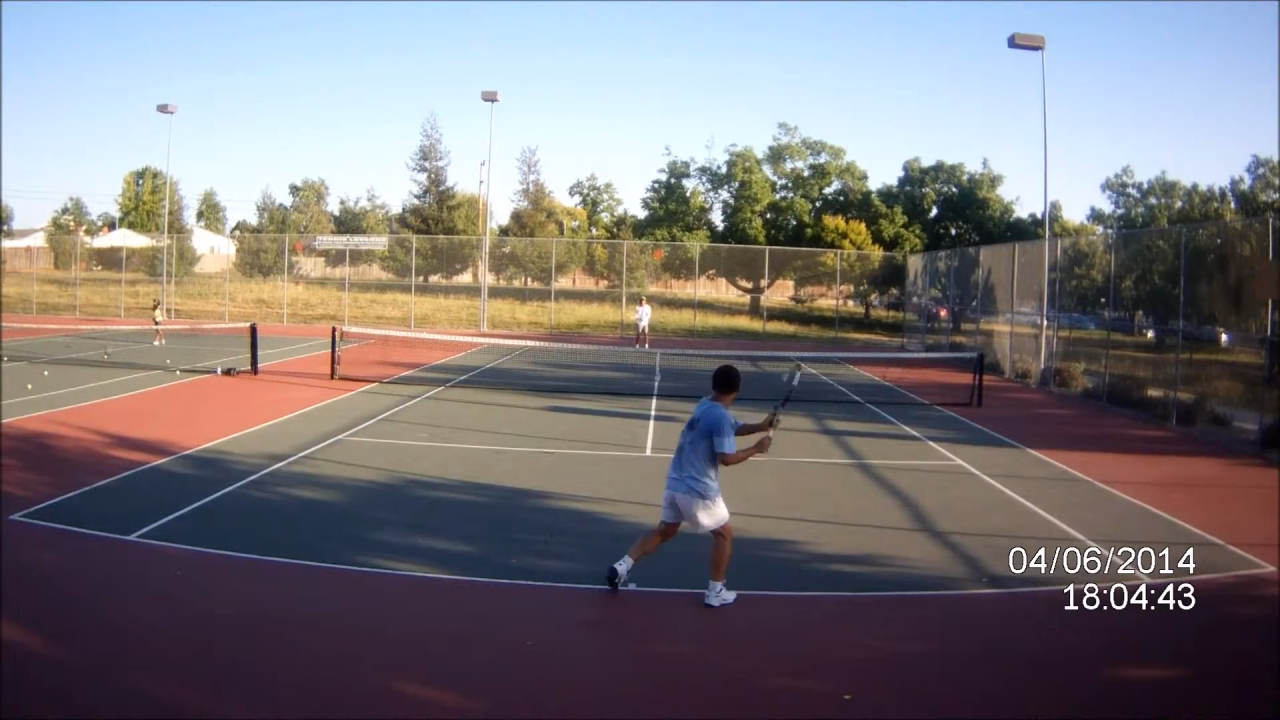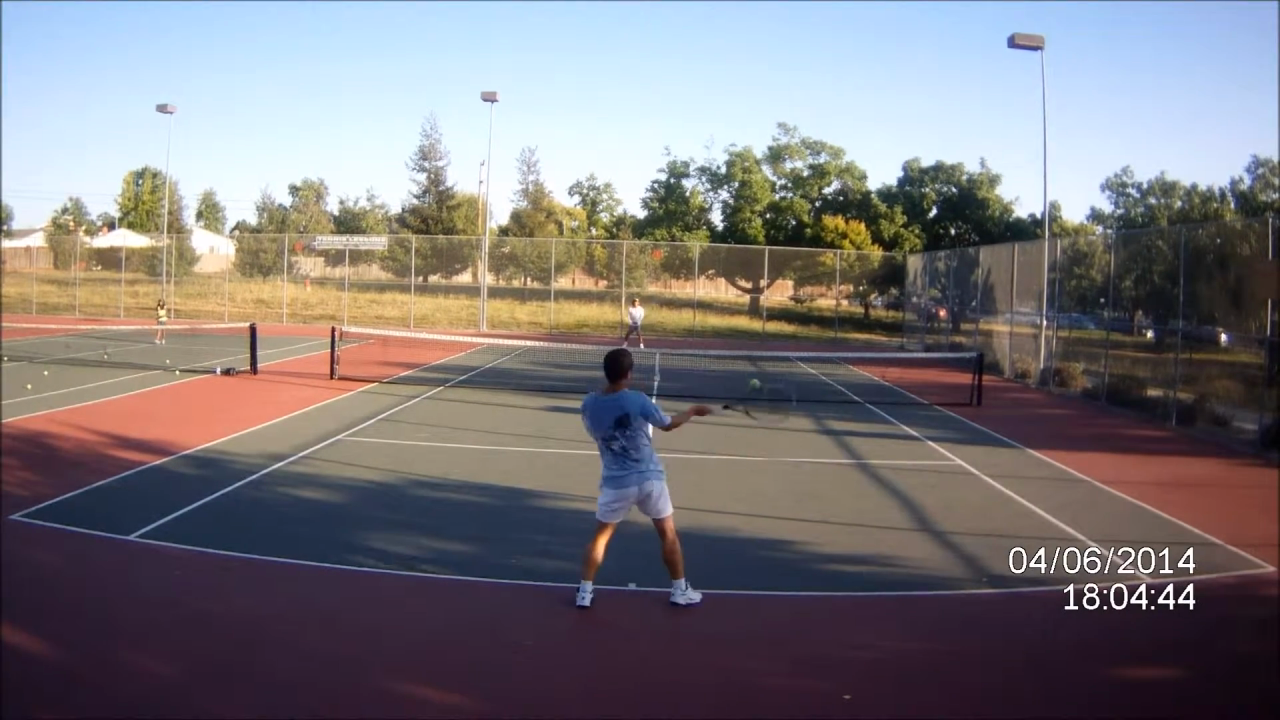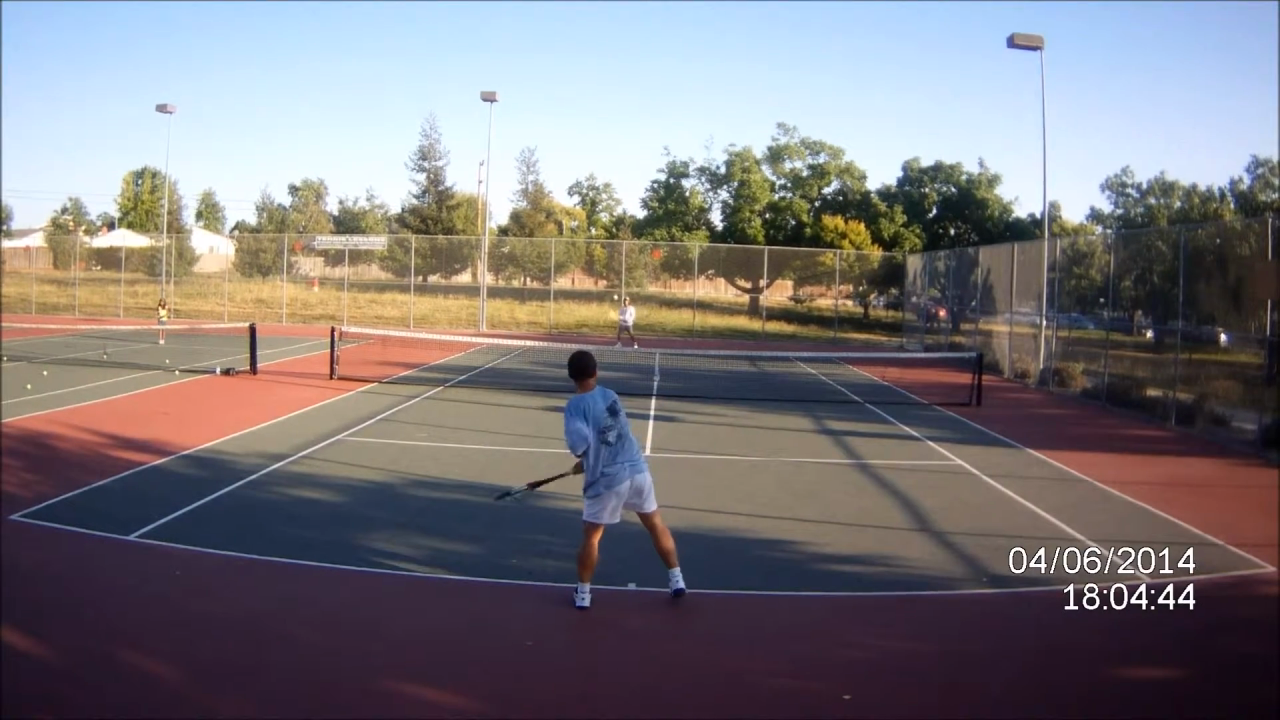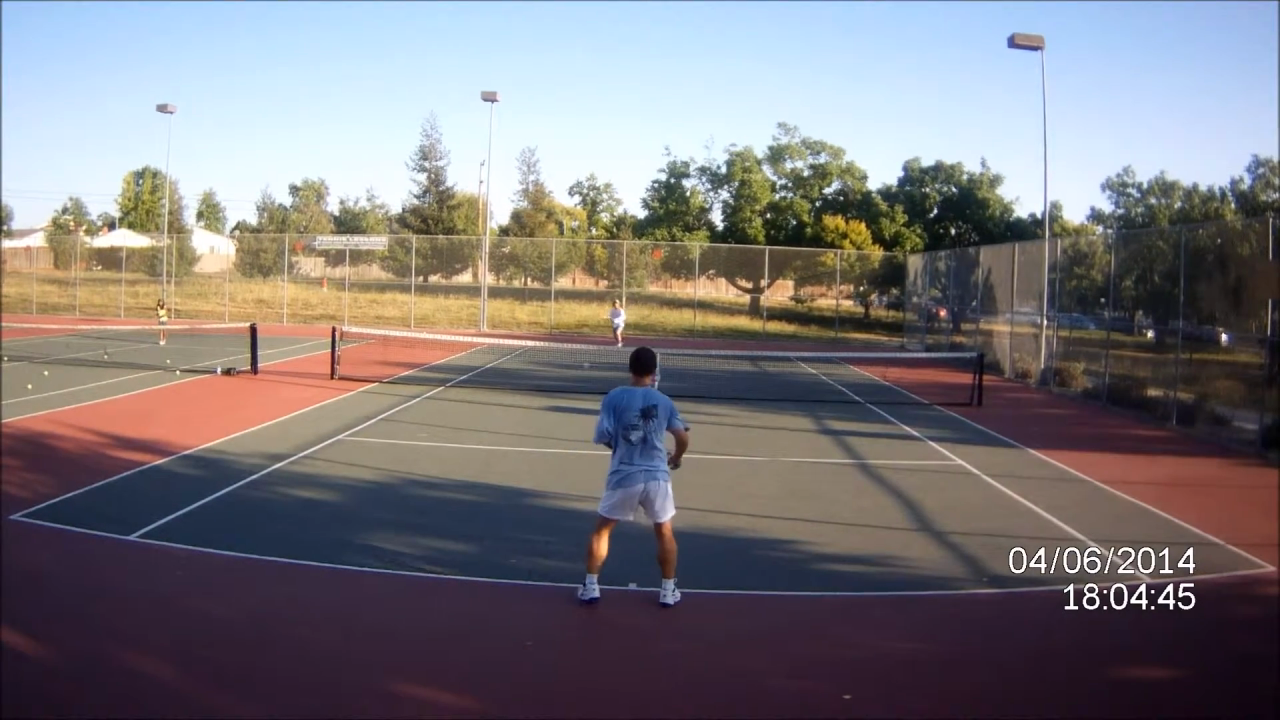
dt=0.5s
person 1, frame 1
left shoulder: (706, 404)
right shoulder: (721, 417)
left elbow: (734, 429)
right elbow: (727, 458)
left wrist: (759, 425)
right wrist: (758, 448)
left hip: (674, 484)
right hip: (698, 490)
left knee: (663, 532)
right knee: (723, 536)
left ankle: (622, 567)
right ankle: (715, 592)
person 1, frame 2
left shoulder: (589, 403)
right shoulder: (638, 401)
right elbow: (668, 424)
right wrist: (692, 410)
left hip: (615, 482)
right hip: (648, 478)
left knee: (601, 534)
right knee: (668, 534)
left ankle: (584, 592)
right ankle: (680, 590)
person 1, frame 3
left shoulder: (575, 405)
right shoulder: (610, 396)
left elbow: (578, 446)
left wrist: (586, 458)
left hip: (607, 480)
right hip: (637, 470)
left knee: (591, 537)
right knee: (656, 526)
left ankle: (583, 593)
right ankle: (676, 580)
person 1, frame 4
left shoulder: (615, 397)
right shoulder: (664, 401)
left elbow: (601, 436)
right elbow: (683, 439)
right wrist: (676, 458)
left hip: (623, 477)
right hip: (657, 476)
left knee: (601, 530)
right knee: (665, 534)
left ankle: (591, 586)
right ankle: (668, 590)
